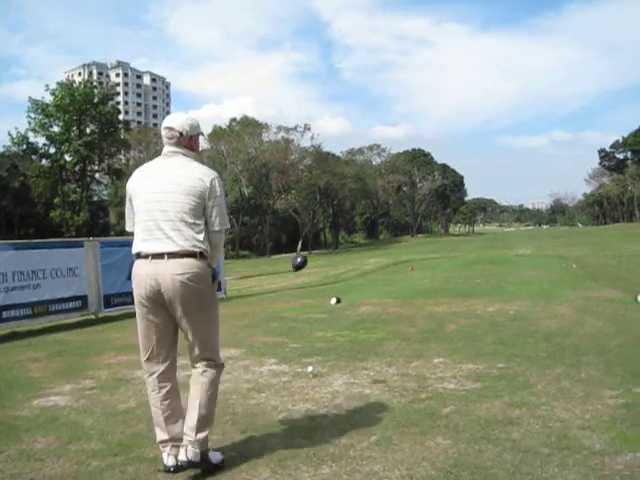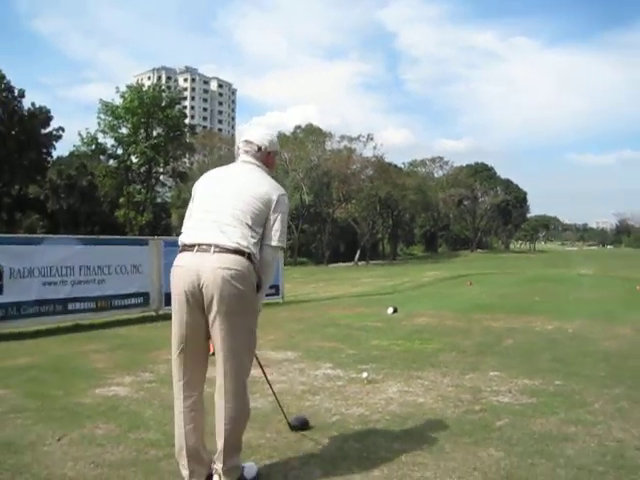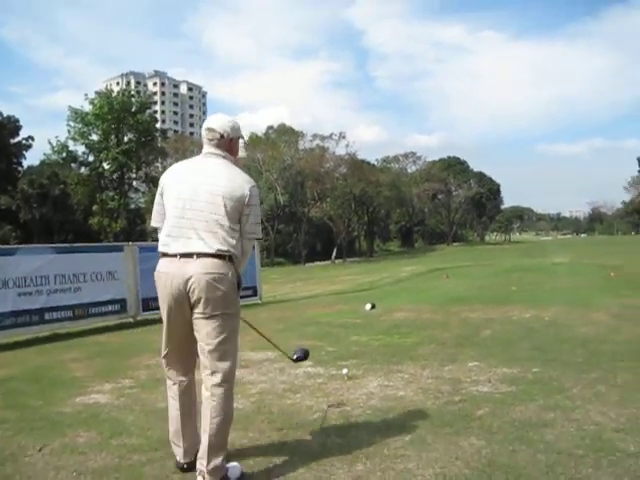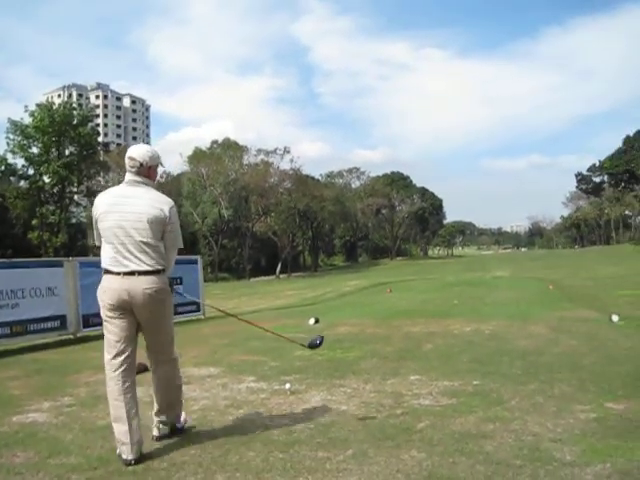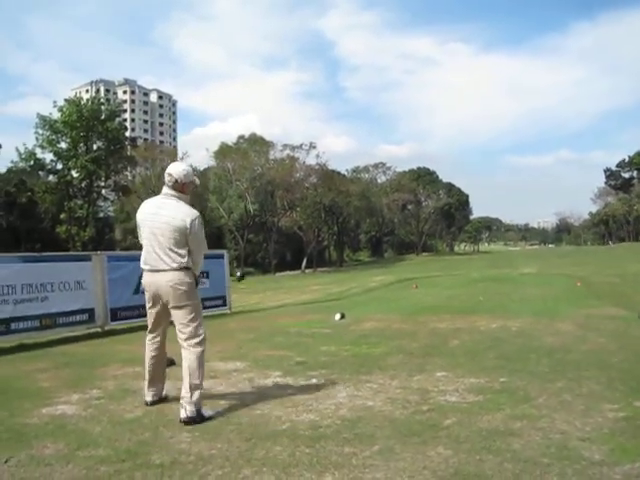
dt=0.7s
person 1, frame 1
left shoulder: (138, 177)
right shoulder: (206, 176)
left elbow: (133, 230)
right elbow: (216, 235)
right wrist: (207, 268)
left hip: (144, 271)
right hip: (187, 270)
left knee: (158, 366)
right knee: (205, 360)
left ankle: (171, 448)
right ankle: (193, 447)
person 1, frame 2
left shoulder: (207, 177)
right shoulder: (273, 191)
right elbow: (271, 252)
right wrist: (257, 295)
left hip: (184, 265)
right hip: (230, 270)
left knee: (187, 374)
right knee: (231, 375)
person 1, frame 3
left shoulder: (172, 173)
right shoulder: (243, 183)
left elbow: (159, 227)
right elbow: (247, 241)
right wrist: (232, 274)
left hip: (169, 270)
right hip: (214, 272)
left knee: (177, 368)
right knee: (217, 373)
left ankle: (185, 450)
person 1, frame 4
left shoulder: (102, 200)
right shoulder: (163, 204)
left elbow: (101, 242)
right elbow: (171, 251)
left hip: (112, 285)
right hip: (151, 284)
left knee: (118, 365)
right knee: (162, 357)
left ankle: (128, 446)
right ankle: (166, 422)
person 1, frame 5
left shoulder: (144, 208)
right shoulder: (189, 215)
left elbow: (144, 242)
right elbow: (197, 254)
right wrist: (193, 275)
left hip: (150, 277)
right hip: (177, 280)
left knee: (155, 336)
right knee: (192, 341)
left ankle: (153, 392)
right ankle: (190, 407)
